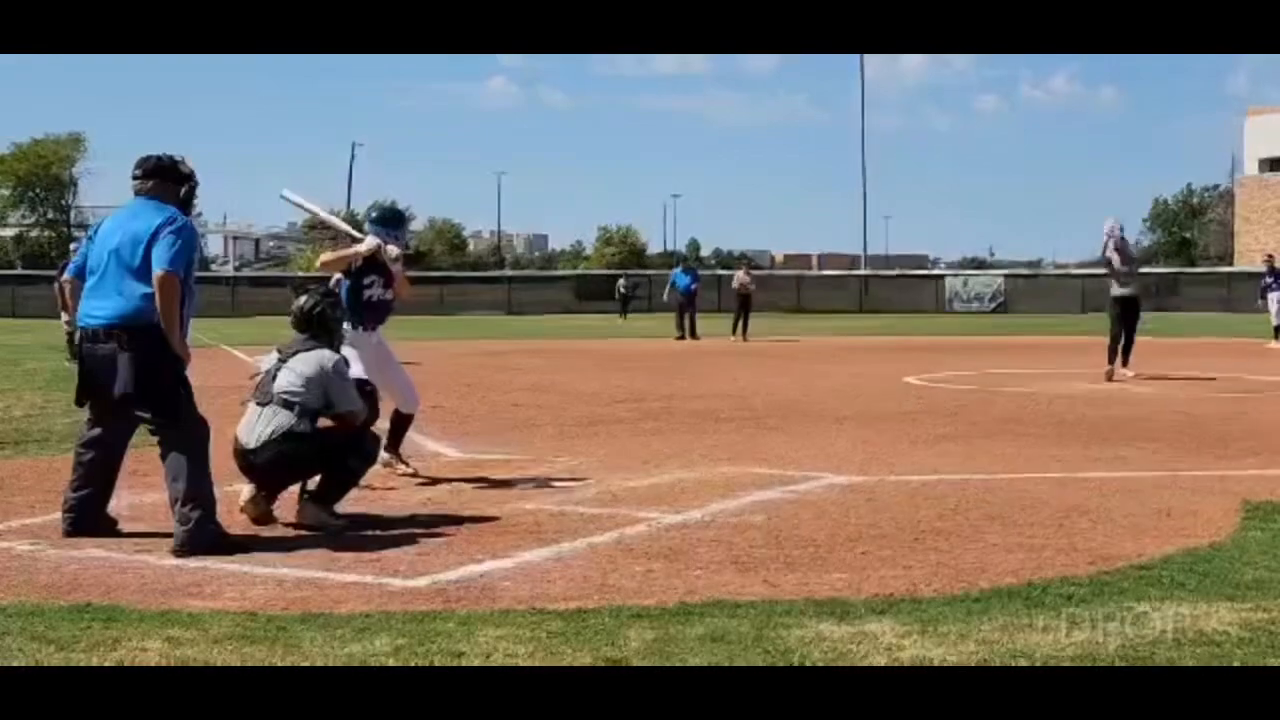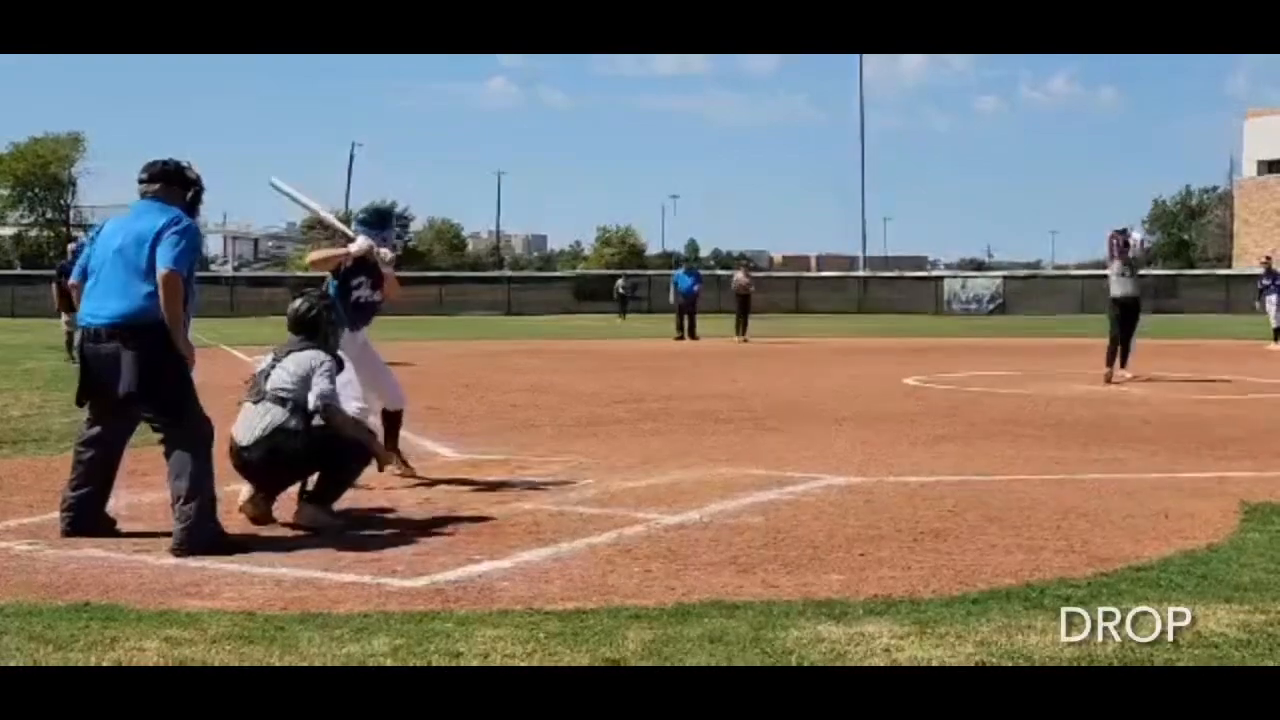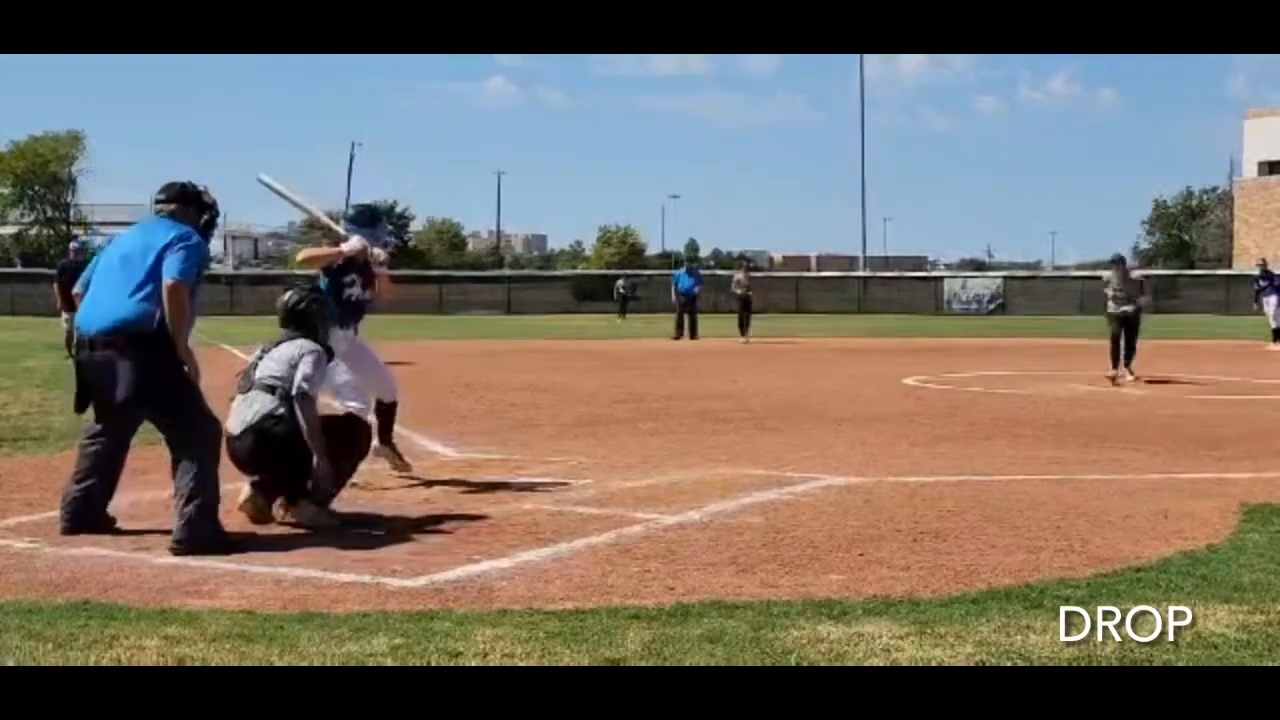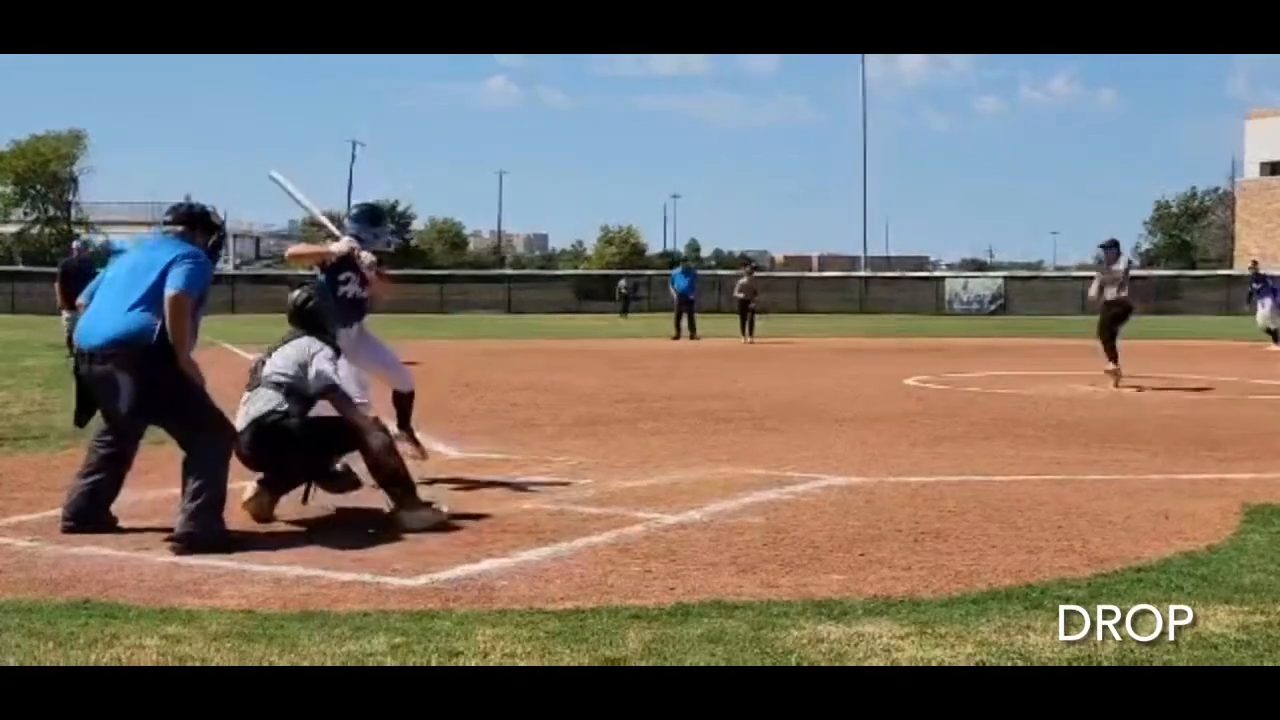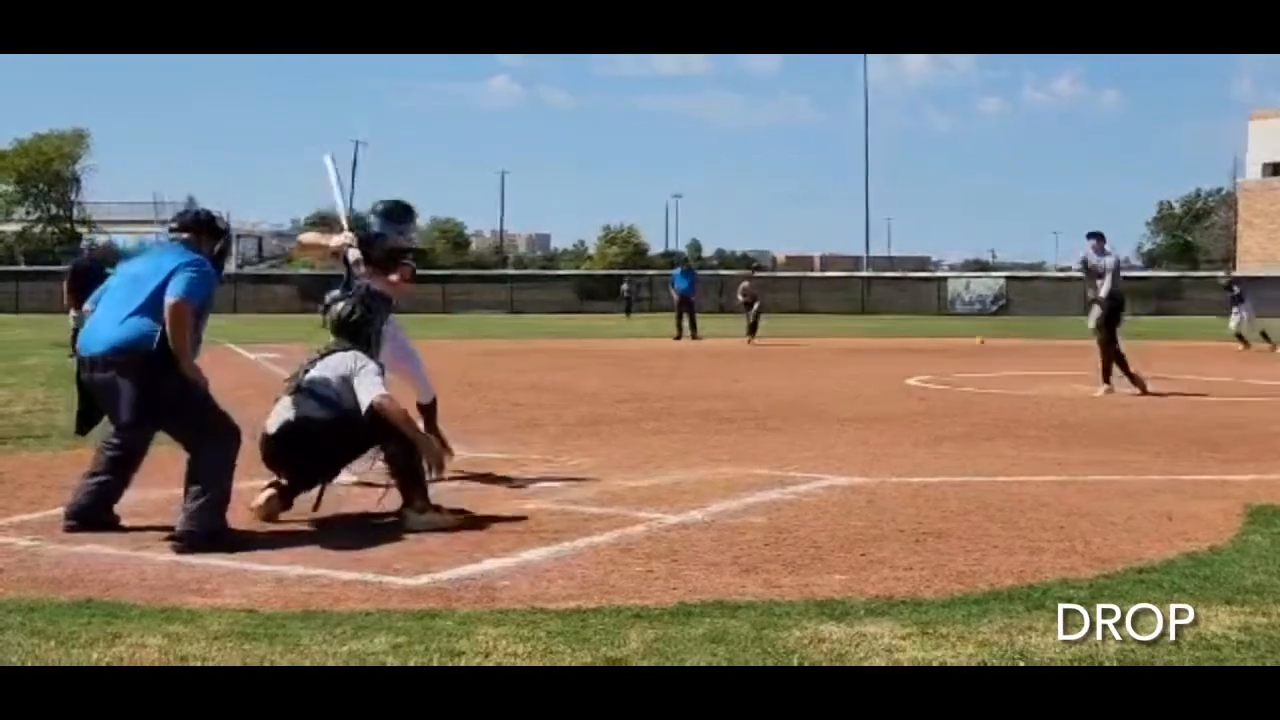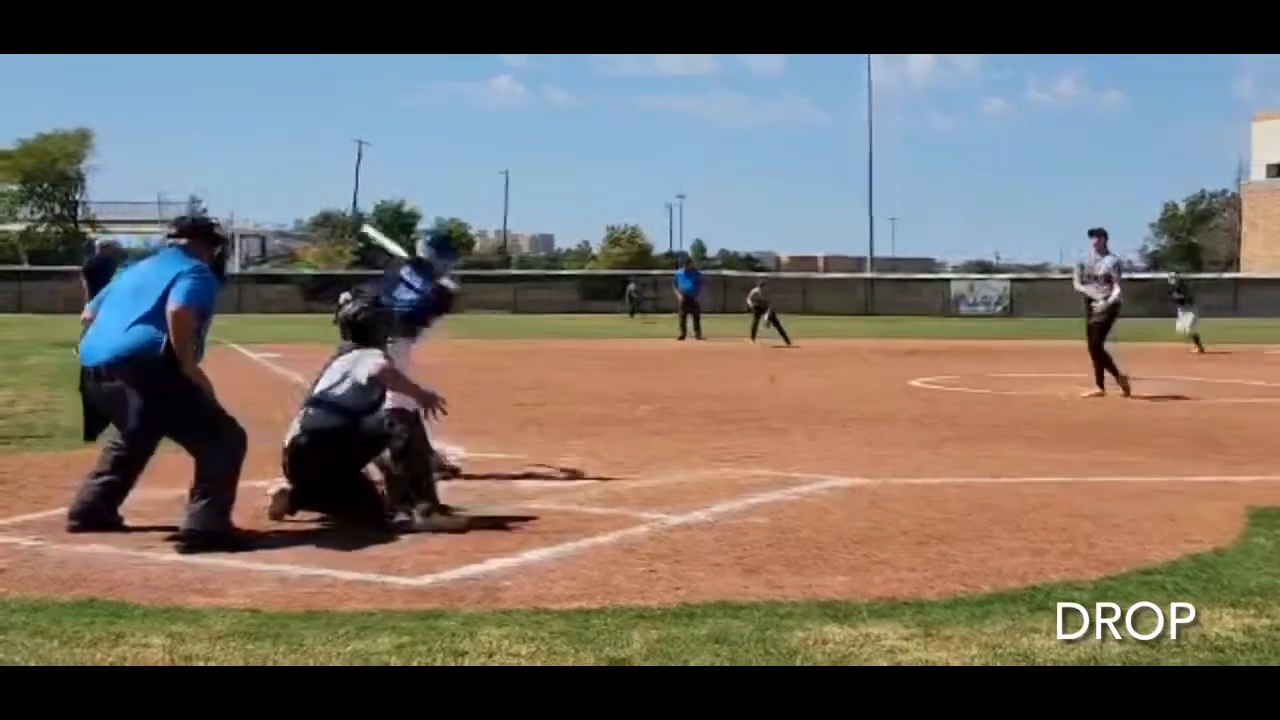
dt=0.4s
person 1, frame 1
left shoulder: (106, 224)
right shoulder: (174, 223)
left elbow: (71, 279)
right elbow: (164, 278)
left wrist: (86, 330)
right wrist: (175, 340)
left hip: (95, 344)
right hip: (139, 344)
left knee: (103, 430)
right knee: (183, 432)
left ankle: (81, 515)
right ankle: (195, 531)
person 1, frame 2
left shoulder: (110, 225)
right shoulder: (178, 224)
left elbow: (76, 282)
right elbow: (168, 277)
right wrist: (180, 338)
left hip: (95, 342)
right hip: (142, 342)
left knee: (102, 429)
right knee: (188, 431)
left ankle: (80, 515)
right ankle: (195, 531)
person 1, frame 3
left shoulder: (124, 238)
right shoulder: (187, 239)
left elbow: (80, 290)
right elbow: (173, 286)
right wrist: (182, 346)
left hip: (91, 347)
right hip: (138, 347)
left knee: (109, 429)
right knee: (197, 432)
left ankle: (80, 512)
right ankle: (196, 530)
person 1, frame 4
left shoulder: (131, 253)
right shoulder: (192, 257)
left elbow: (84, 301)
right elbow: (176, 298)
right wrist: (184, 358)
left hip: (89, 357)
right hip: (137, 357)
left knee: (119, 432)
right knee: (211, 435)
left ankle: (83, 511)
right ankle: (197, 528)
person 1, frame 5
left shoulder: (138, 261)
right shoulder: (197, 265)
left elbow: (90, 307)
right elbow: (176, 305)
right wrist: (187, 363)
left hip: (91, 362)
right hip: (138, 363)
left knee: (130, 434)
right knee: (217, 435)
left ankle: (86, 510)
right ankle: (200, 528)
person 1, frame 6
left shoulder: (136, 269)
right shoulder: (196, 272)
left elbow: (89, 314)
right elbow: (178, 311)
right wrist: (190, 367)
left hip: (94, 372)
right hip: (141, 370)
left knee: (136, 436)
right knee: (224, 438)
left ankle: (90, 510)
right ankle: (203, 527)
person 2, frame 1
left shoulder: (389, 262)
right shoulder: (359, 260)
left elbow: (403, 291)
right elbow: (323, 262)
left wrist: (396, 268)
right wrist: (361, 250)
left hip: (373, 339)
right hip: (346, 339)
left knee: (409, 399)
right knee: (364, 401)
left ankle: (390, 452)
person 2, frame 2
left shoulder: (377, 263)
right shoulder: (347, 260)
left elbow: (391, 293)
right elbow: (312, 260)
left wrist: (387, 270)
right wrist: (352, 250)
left hip: (357, 339)
left knee: (393, 395)
right knee: (357, 406)
left ankle: (391, 449)
person 2, frame 3
left shoulder: (368, 261)
right shoulder: (339, 258)
left elbow: (381, 292)
right elbow: (303, 258)
left wrist: (380, 271)
right wrist: (345, 250)
left hip: (348, 337)
left knee: (388, 387)
right knee: (357, 405)
left ankle: (385, 443)
person 2, frame 4
left shoulder: (372, 257)
right shoulder: (337, 255)
left elbow: (380, 290)
right elbow: (292, 254)
left wrist: (371, 274)
right wrist: (332, 250)
left hip: (355, 332)
left knee: (402, 377)
right knee: (357, 402)
left ankle: (404, 431)
person 2, frame 5
left shoulder: (405, 257)
right shoulder: (356, 244)
left elbow: (394, 287)
right elbow: (302, 241)
left wrist: (365, 271)
right wrist: (333, 243)
left hip: (387, 327)
left knee: (423, 385)
left ankle: (432, 432)
person 2, frame 6
left shoulder: (398, 272)
right shoulder: (442, 296)
right hip: (391, 351)
left knee: (410, 401)
right knee: (398, 411)
left ankle: (427, 454)
person 3, frame 1
left shoulder: (277, 355)
right shoulder: (330, 359)
right elbow: (353, 417)
right wrist: (364, 404)
left hip: (245, 454)
right hip: (274, 454)
right knee: (365, 441)
left ankle: (261, 492)
right ankle: (316, 505)
person 3, frame 2
left shoulder: (275, 356)
right shoulder: (321, 359)
right elbow: (328, 411)
right wrist: (373, 445)
left hip: (241, 453)
right hip: (270, 452)
right knee: (362, 440)
left ankle: (260, 492)
right ankle: (316, 505)
person 3, frame 3
left shoulder: (271, 348)
right shoulder: (311, 349)
right elbow: (303, 401)
right wrist: (320, 457)
left hip: (239, 444)
right hip: (265, 438)
right knee: (356, 429)
left ankle: (261, 492)
right ankle: (311, 504)
person 3, frame 4
left shoulder: (282, 349)
right shoulder: (317, 348)
right elbow: (333, 392)
right wrist: (371, 432)
left hip: (249, 442)
right hip: (272, 435)
right knee: (367, 427)
left ankle: (266, 490)
right ankle: (409, 507)
person 3, frame 5
left shoulder: (326, 356)
right shoulder: (360, 361)
right elbow: (383, 404)
right wrist: (426, 444)
left hip: (274, 446)
right hip: (300, 441)
right knee: (394, 420)
left ankle: (280, 493)
right ankle: (417, 508)
person 3, frame 6
left shoulder: (347, 357)
right shoulder: (367, 355)
right elbow: (380, 371)
right wrist: (420, 394)
left hip: (302, 456)
right hip: (317, 450)
left knee: (372, 508)
left ankle: (293, 495)
